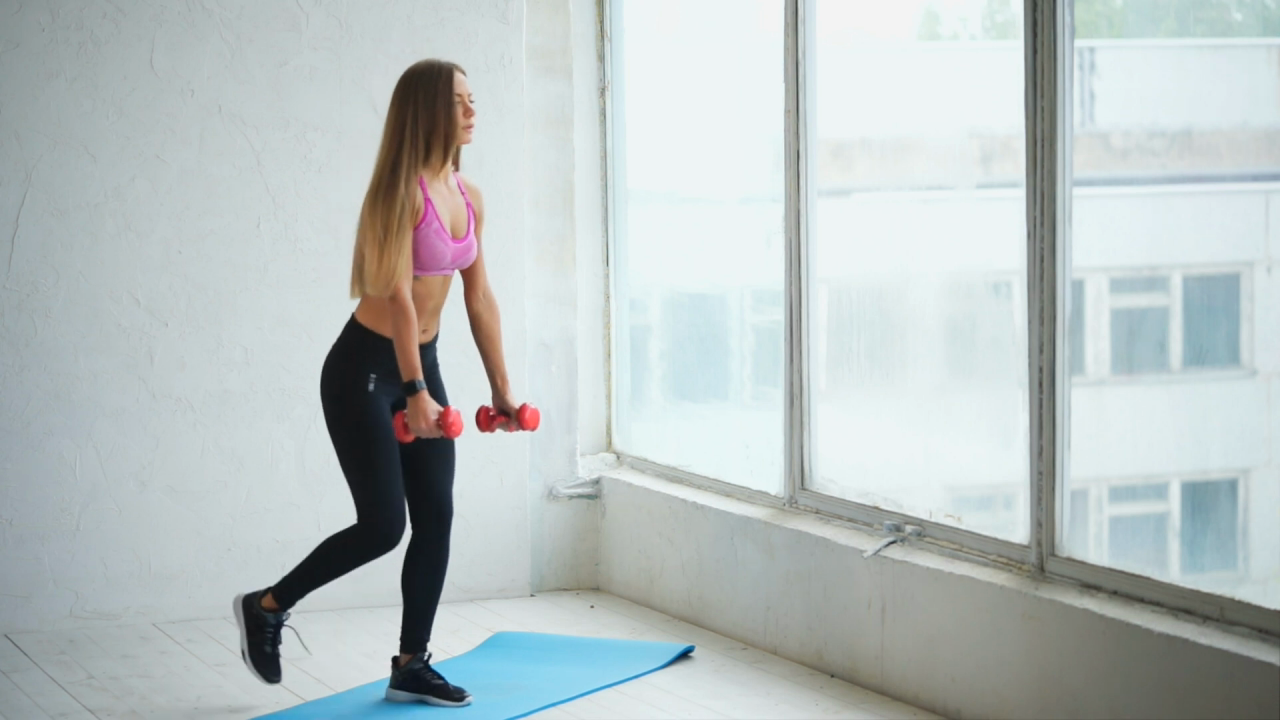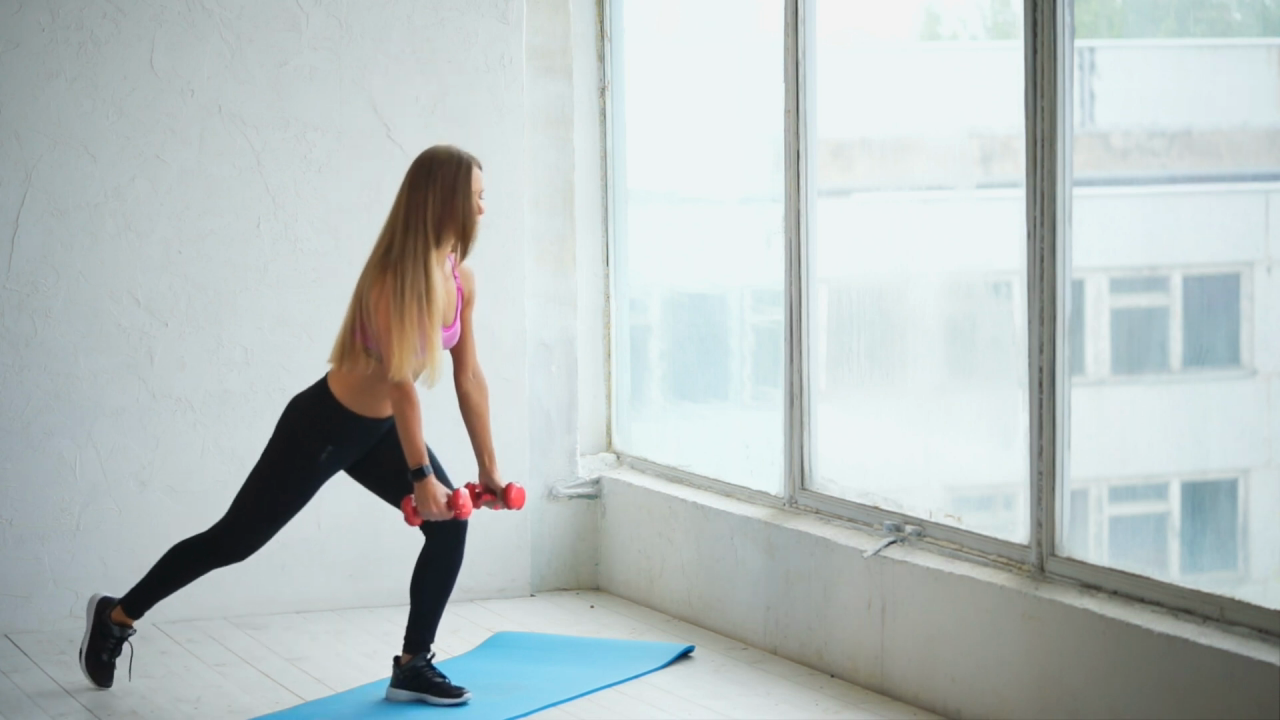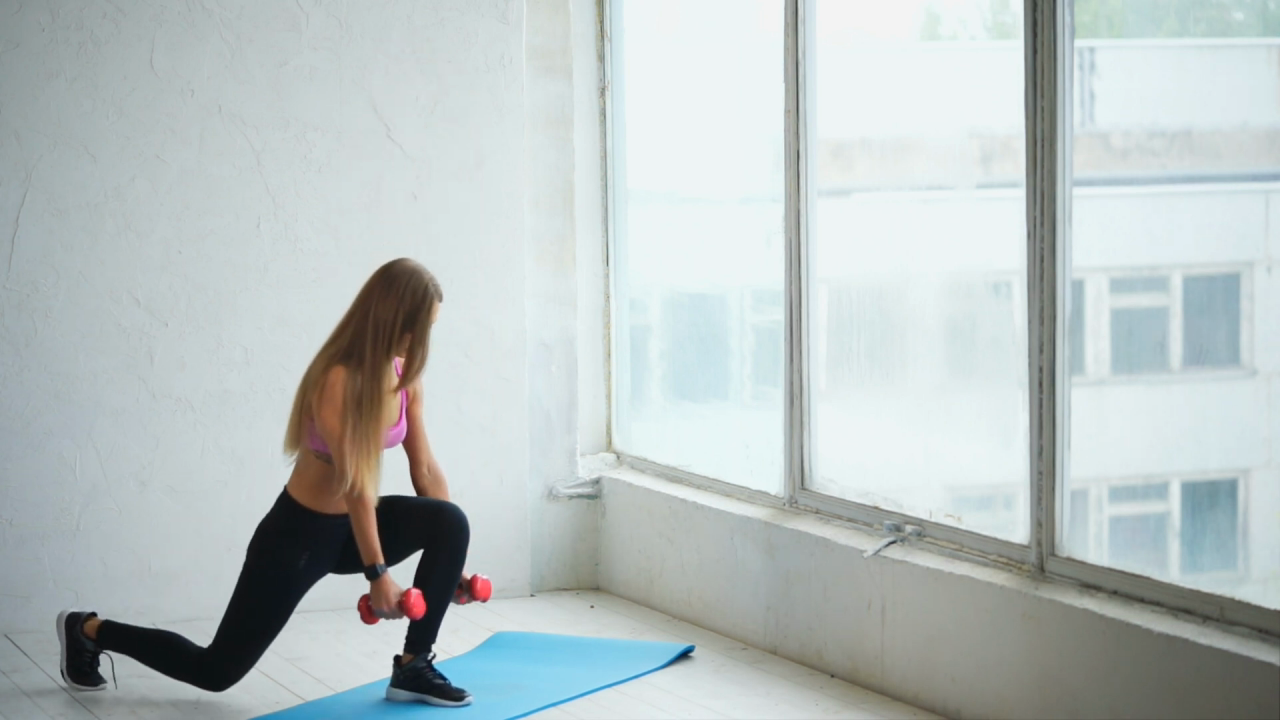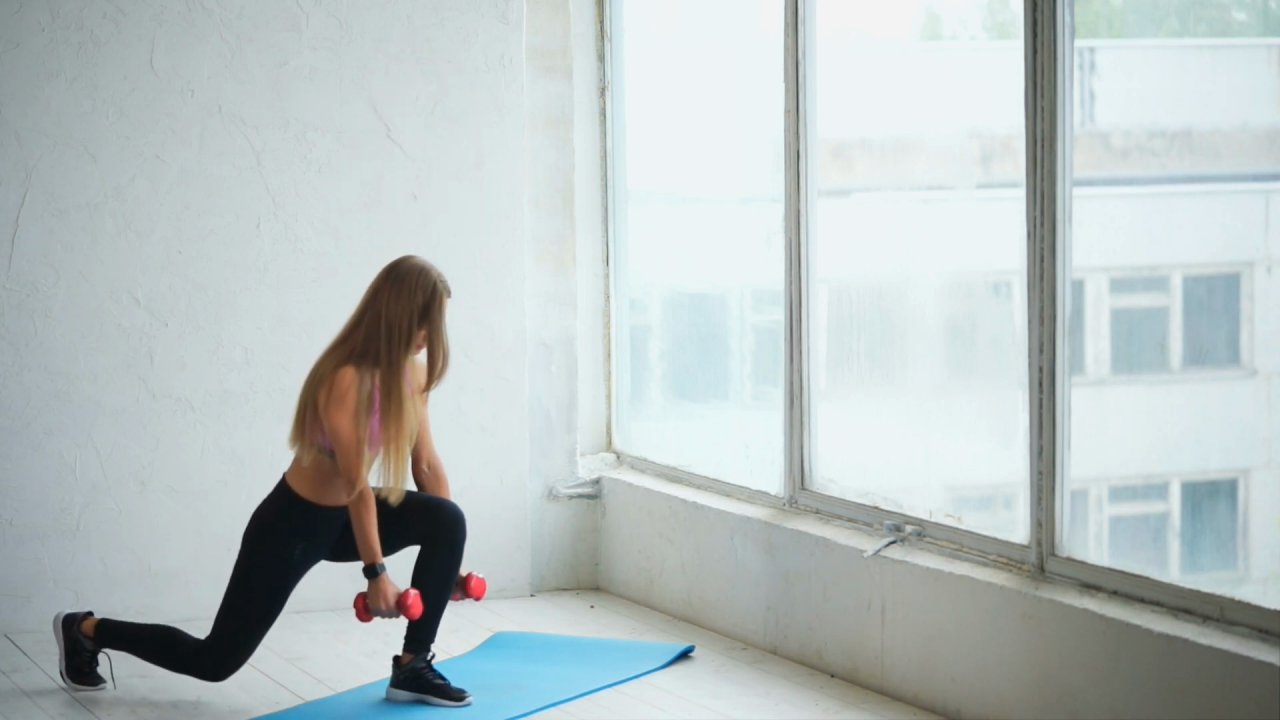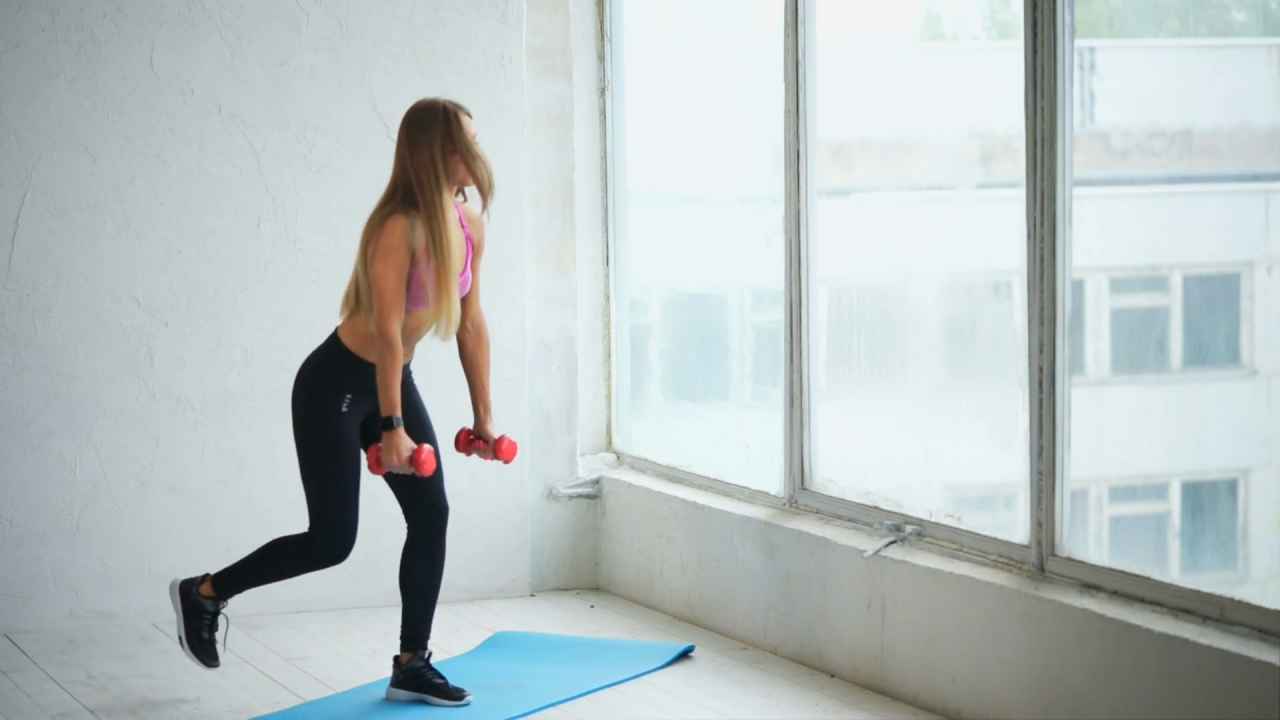
dt=1s
person 1, frame 1
left shoulder: (469, 192)
right shoulder: (401, 193)
left elbow: (480, 298)
right elbow: (400, 297)
left wrist: (502, 388)
right wrist: (415, 393)
left hip: (423, 362)
right hip: (361, 368)
left knee: (436, 519)
right knee: (380, 526)
left ankle: (411, 667)
right ankle: (264, 609)
person 1, frame 2
left shoulder: (461, 277)
right shoulder: (396, 277)
left elbow: (469, 376)
right elbow: (400, 383)
left wrist: (488, 466)
right wrist: (421, 476)
left hip: (376, 430)
right hip: (323, 426)
left knee: (449, 525)
right knee: (233, 539)
left ankle: (412, 667)
right ankle: (113, 616)
person 1, frame 3
left shoulder: (405, 376)
right shoulder: (337, 380)
left elbow: (425, 468)
right elbow: (355, 483)
left wrist: (452, 565)
right wrist: (378, 573)
left hip: (347, 526)
right hip: (298, 533)
left knee: (449, 523)
right knee: (215, 672)
left ankle: (413, 667)
right ankle: (87, 631)
person 1, frame 4
left shoulder: (411, 372)
right shoulder: (346, 380)
left elbow: (426, 463)
right elbow: (355, 483)
left wrist: (451, 560)
right wrist: (375, 573)
left hip: (340, 516)
right hip: (291, 522)
left knee: (447, 520)
right knee: (218, 661)
left ankle: (412, 668)
right ankle: (84, 630)
person 1, frame 5
left shoulder: (469, 224)
right shoulder: (396, 227)
left elbow: (471, 325)
right elbow: (384, 331)
left wrist: (482, 416)
right wrist: (391, 430)
left hip: (394, 380)
right hip: (334, 384)
left knee: (431, 514)
right knee: (334, 538)
left ankle: (411, 667)
right ankle: (202, 594)
